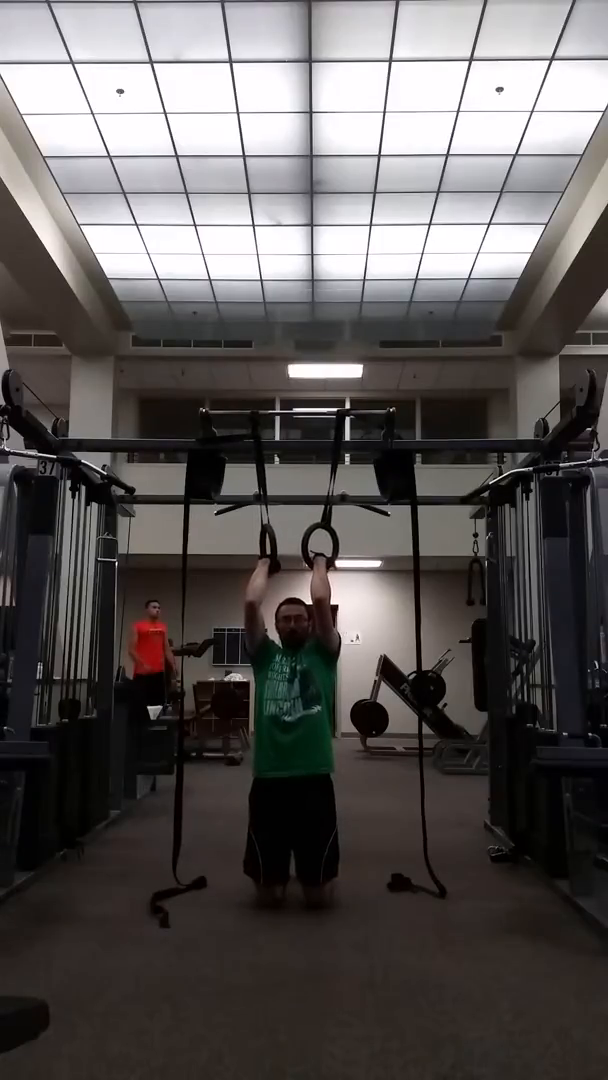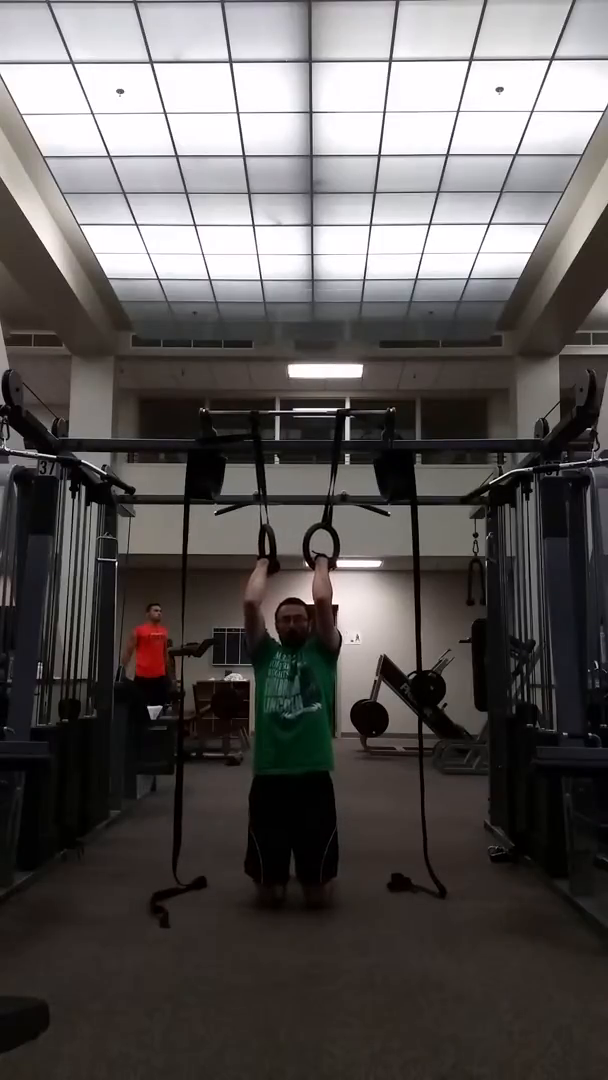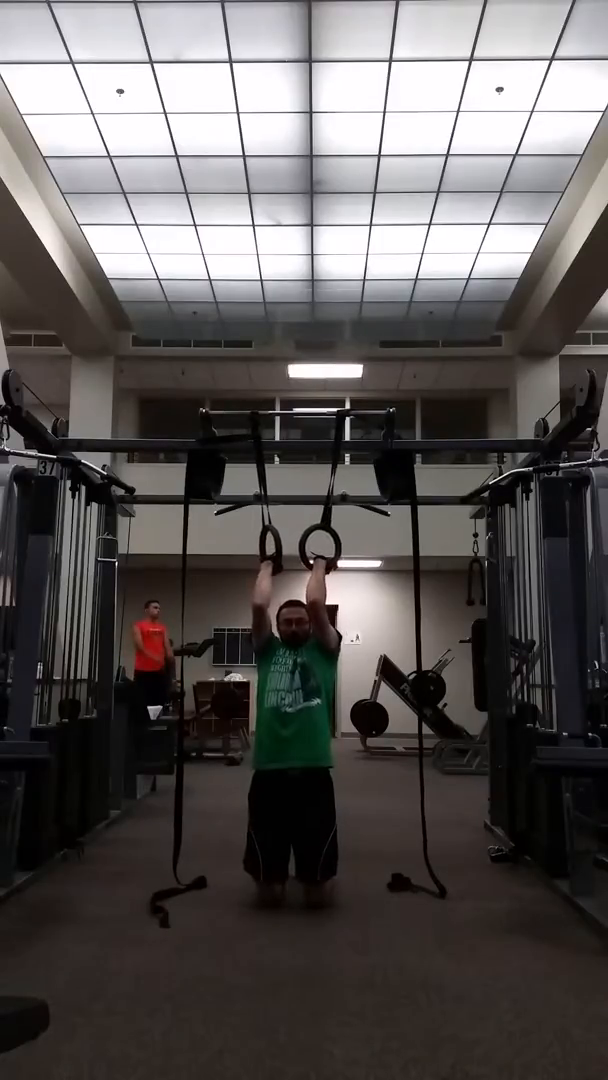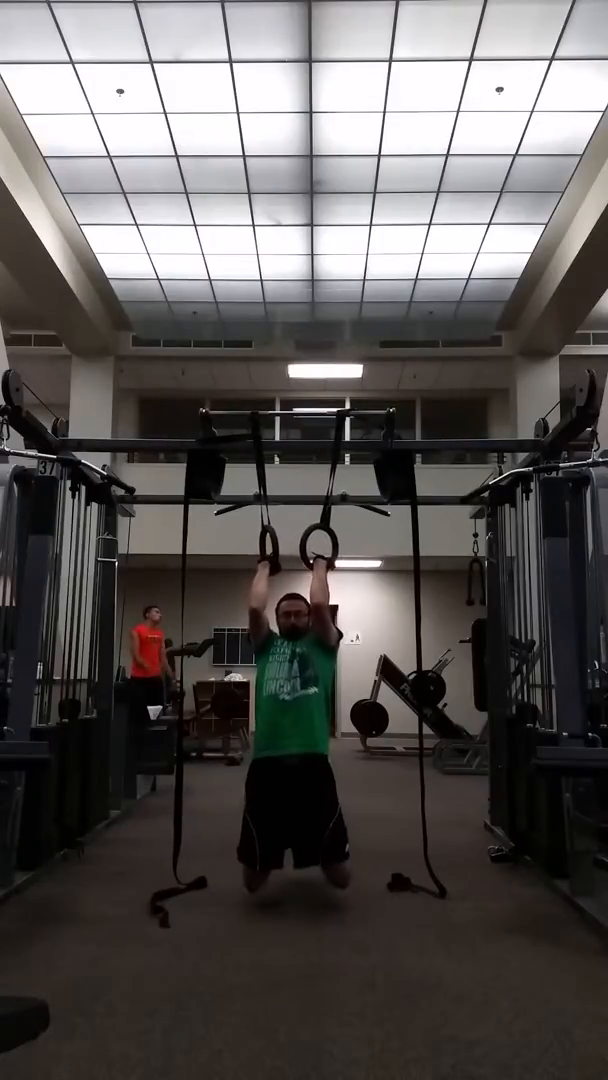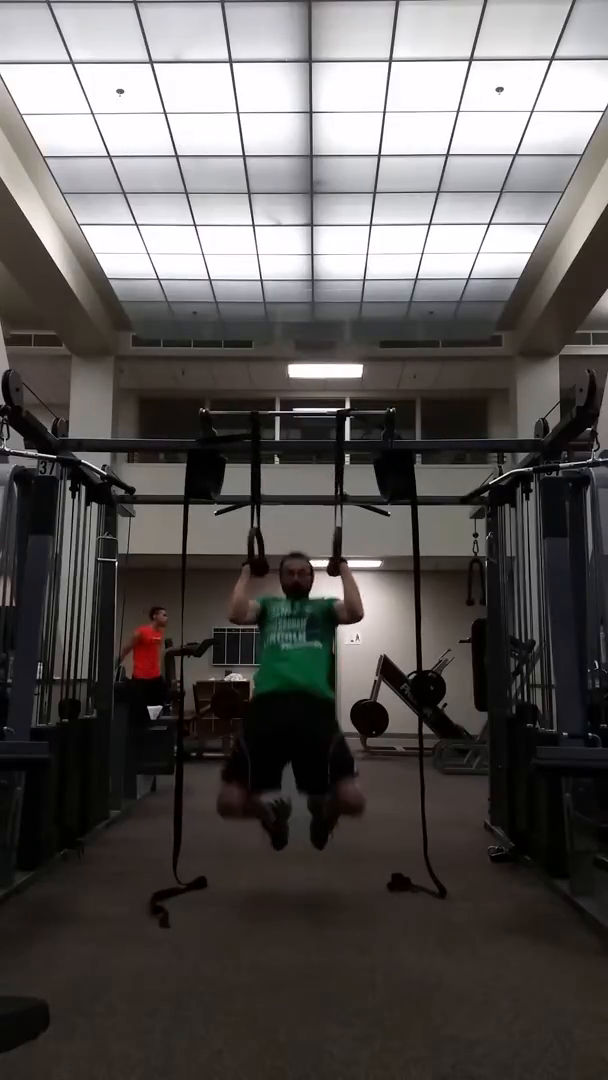
dt=0.4s
person 1, frame 1
left shoulder: (322, 653)
right shoulder: (265, 655)
left elbow: (321, 602)
right elbow: (251, 604)
left wrist: (320, 564)
right wrist: (263, 565)
left hip: (314, 779)
right hip: (269, 780)
left knee: (317, 894)
right knee: (269, 893)
left ankle: (311, 876)
right ankle: (279, 876)
person 1, frame 2
left shoulder: (322, 652)
right shoulder: (265, 653)
left elbow: (323, 601)
right elbow: (250, 604)
left wrist: (322, 564)
right wrist: (263, 565)
left hip: (313, 778)
right hip: (269, 778)
left knee: (317, 894)
right knee: (270, 893)
left ankle: (312, 877)
right ankle: (278, 876)
person 1, frame 3
left shoulder: (323, 650)
right shoulder: (268, 651)
left elbow: (316, 603)
right elbow: (259, 606)
left wrist: (319, 566)
right wrist: (267, 567)
left hip: (313, 774)
right hip: (269, 775)
left knee: (317, 893)
right knee: (270, 892)
left ankle: (312, 877)
right ankle: (274, 876)
person 1, frame 4
left shoulder: (322, 644)
right shoulder: (266, 645)
left elbow: (320, 606)
right elbow: (255, 609)
left wrist: (320, 567)
right wrist: (263, 568)
left hip: (312, 763)
right hip: (267, 765)
left knee: (338, 875)
right knee: (254, 879)
left ankle: (319, 850)
right ankle: (276, 844)
person 1, frame 5
left shoulder: (325, 606)
right shoulder: (268, 603)
left elbow: (355, 613)
right elbow: (236, 615)
left wrist: (344, 570)
right wrist: (247, 571)
left hip: (315, 704)
right hip: (268, 704)
left knee: (351, 803)
right knee: (230, 805)
left ankle: (324, 811)
right ankle: (272, 812)
